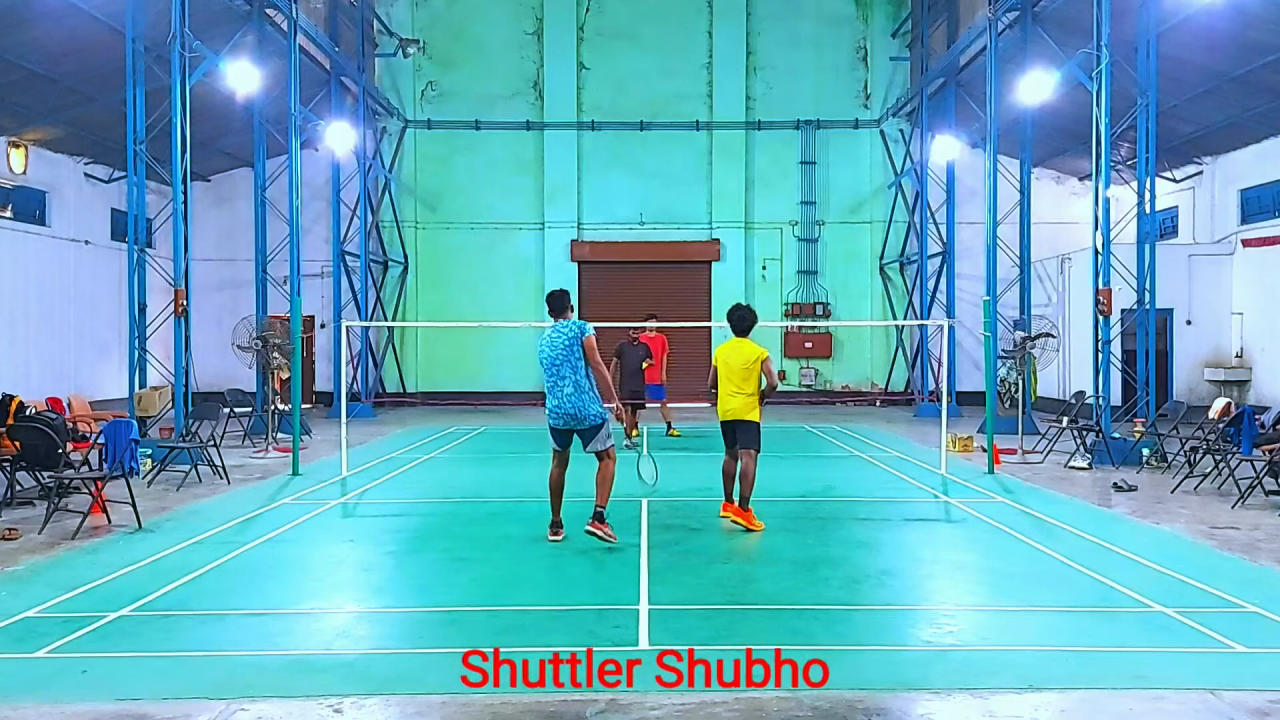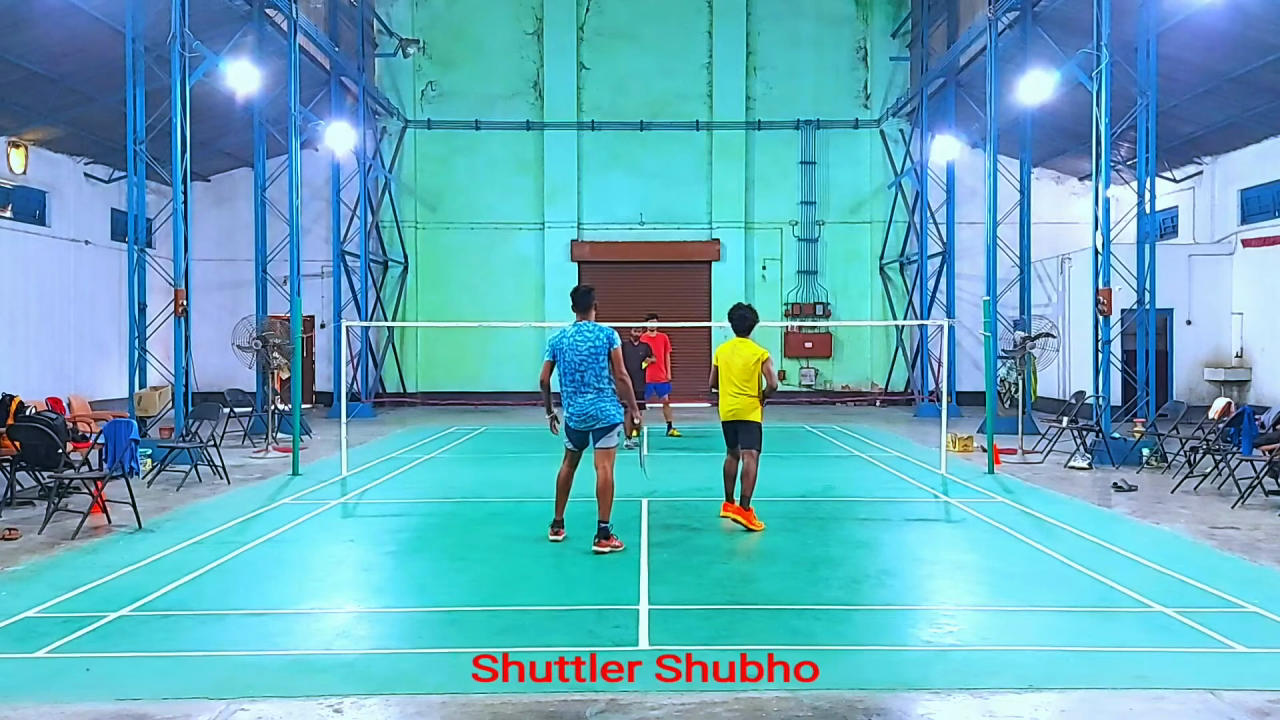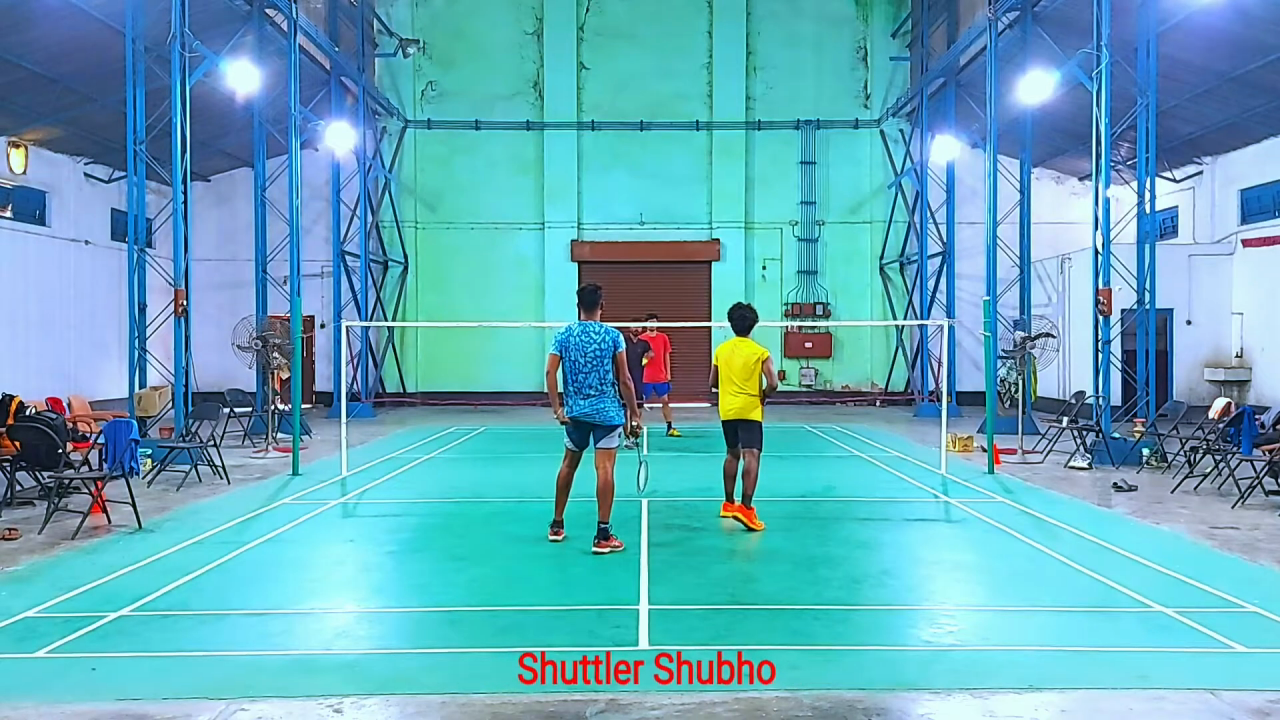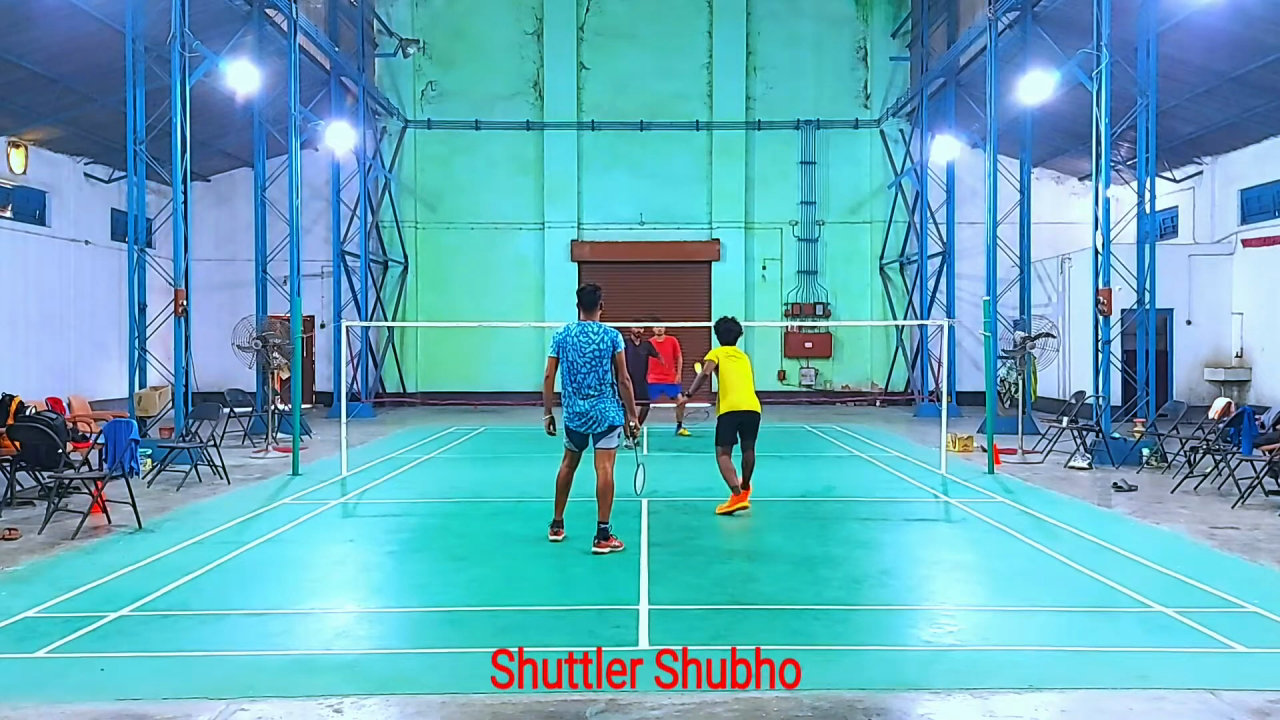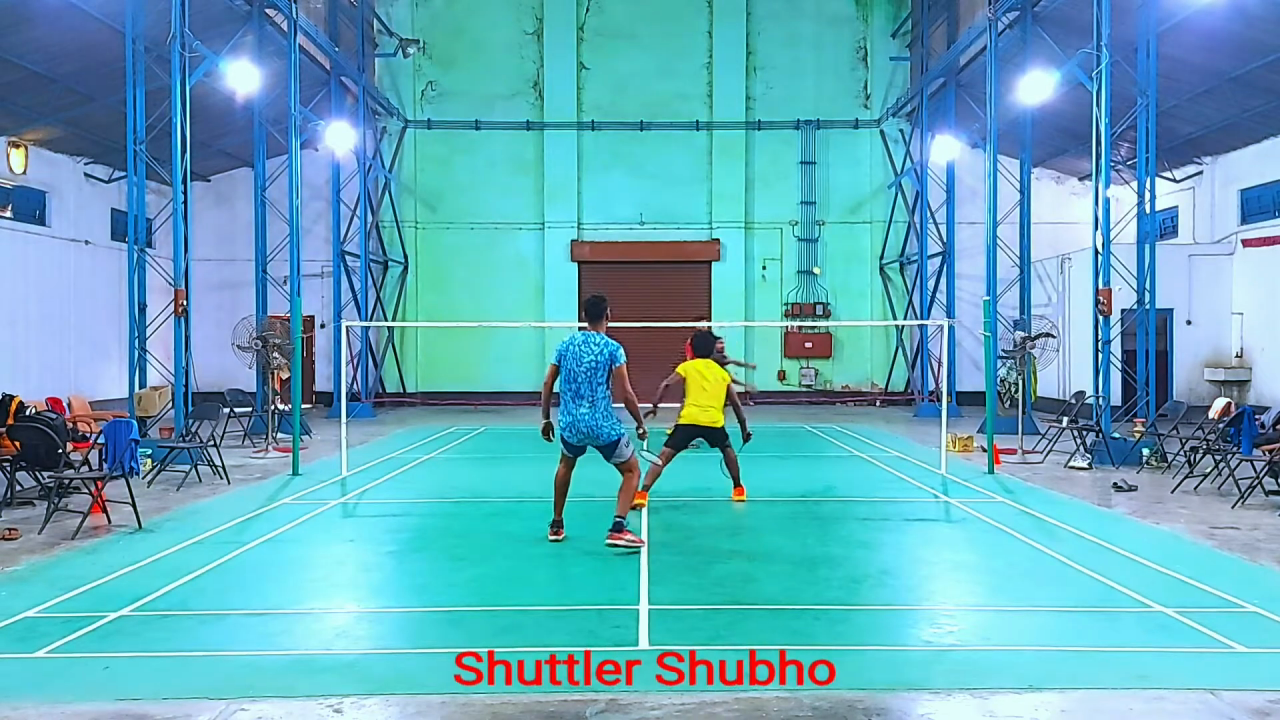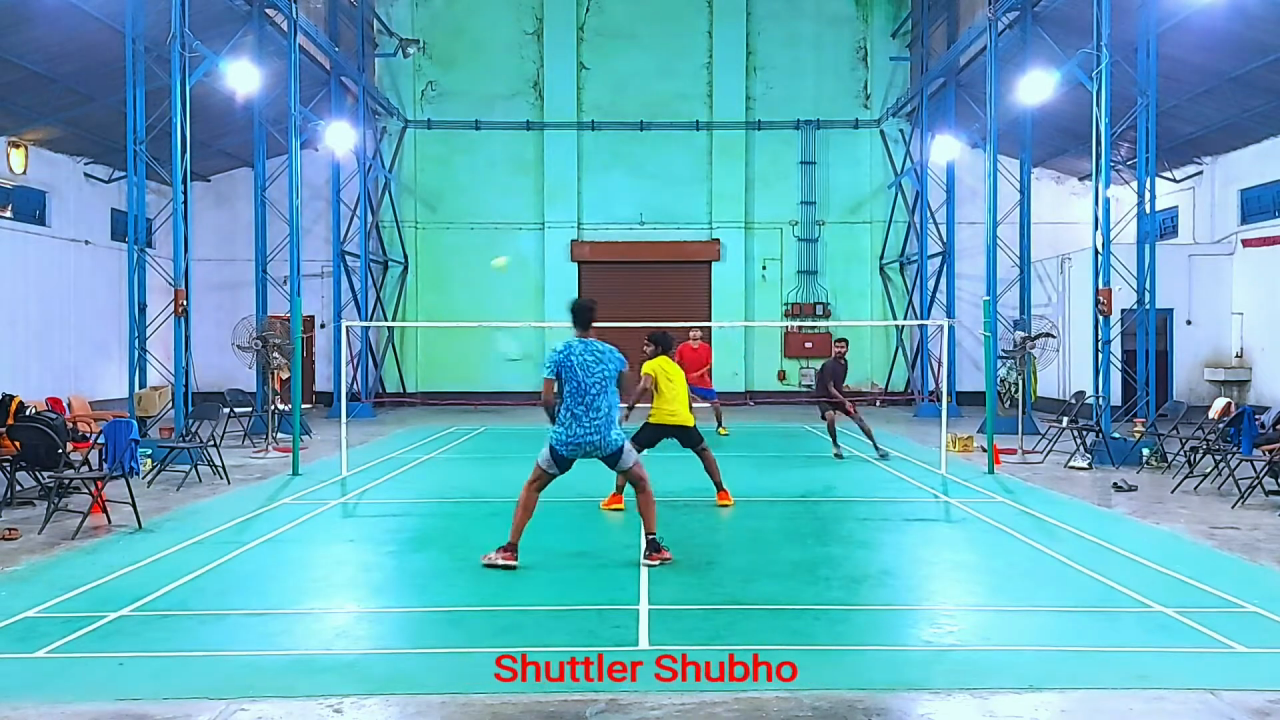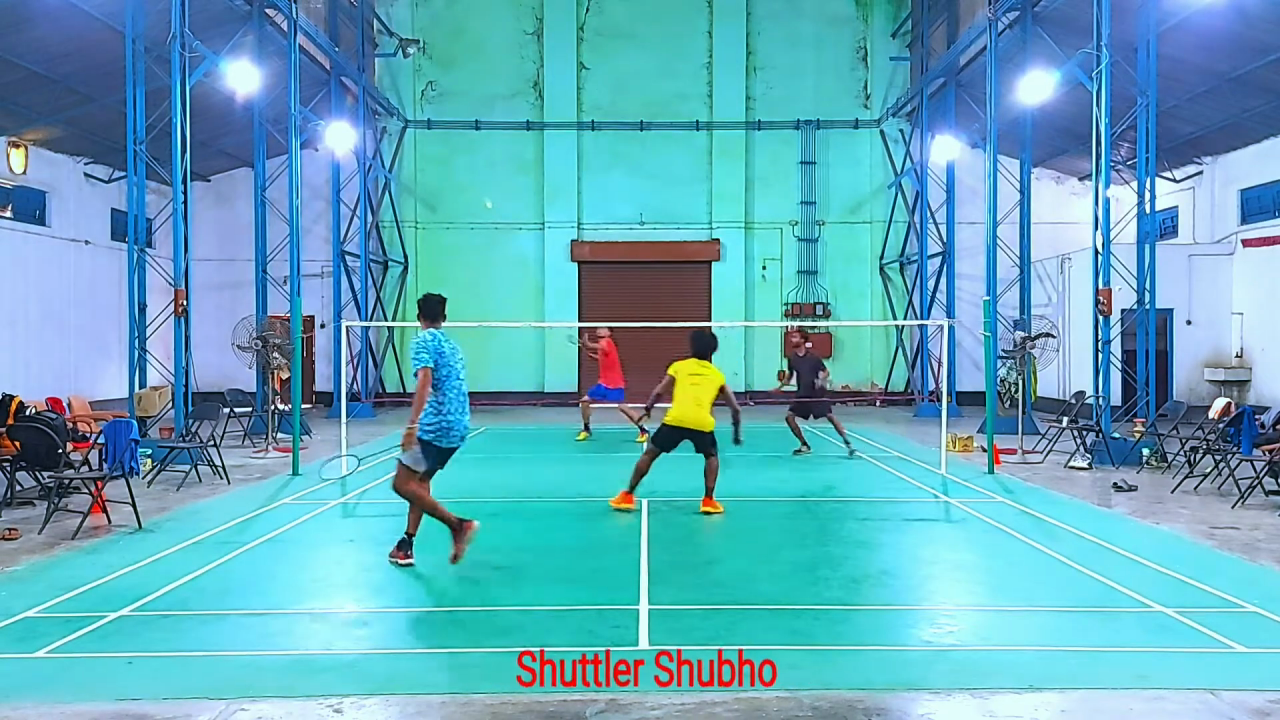
dt=0.7s
person 1, frame 1
left shoulder: (543, 341)
right shoulder: (582, 328)
right elbow: (596, 364)
right wrist: (614, 400)
left hip: (556, 412)
right hip: (588, 408)
left knee: (559, 465)
right knee: (608, 459)
left ankle: (555, 525)
right ankle: (598, 516)
person 1, frame 2
left shoulder: (558, 339)
right shoulder: (608, 335)
left elbow: (544, 380)
right elbow: (621, 376)
left wrist: (550, 412)
right wrist: (634, 409)
left hip: (574, 413)
right hip: (606, 411)
left knee: (568, 465)
right knee: (604, 469)
left ankle: (557, 525)
right ankle: (603, 535)
person 1, frame 3
left shoulder: (563, 335)
right shoulder: (613, 336)
left elbow: (550, 373)
right elbow: (624, 380)
left wrist: (557, 409)
right wrist: (633, 414)
left hip: (575, 413)
right hip: (607, 412)
left knee: (568, 465)
right knee: (604, 469)
left ankle: (556, 525)
right ankle: (603, 535)
person 1, frame 4
left shoulder: (561, 335)
right shoulder: (612, 336)
left elbow: (549, 377)
right elbow: (623, 380)
left wrist: (548, 413)
right wrist: (632, 415)
left hip: (573, 413)
right hip: (606, 412)
left knee: (568, 465)
right knee: (604, 469)
left ankle: (557, 525)
right ankle: (603, 535)
person 1, frame 5
left shoulder: (566, 344)
right shoulder: (612, 349)
left elbow: (547, 385)
right elbow: (626, 393)
left wrist: (545, 419)
right wrist: (640, 423)
left hip: (570, 424)
right hip: (603, 425)
left knee: (565, 468)
right knee: (631, 472)
left ankle: (556, 525)
right ankle: (618, 527)
person 1, frame 6
left shoulder: (558, 353)
right shoulder: (612, 354)
left elbow: (547, 398)
right elbow: (622, 388)
left wrist: (557, 422)
left hip: (567, 437)
right hip: (607, 436)
left knee: (532, 486)
right knee: (642, 483)
left ankle: (510, 550)
right ankle: (652, 547)
person 1, frame 7
left shoulder: (424, 342)
right shoulder: (452, 346)
left elbow: (424, 384)
left wrist: (412, 426)
left hip: (435, 426)
right hip: (458, 428)
left knee: (405, 485)
right knee: (419, 483)
left ankle: (460, 525)
right ankle: (407, 544)
person 2, frame 1
left shoulder: (720, 351)
right shoulder: (759, 353)
left elbow: (711, 384)
right elbow: (772, 383)
right wrist: (762, 397)
left hip: (725, 411)
right hip: (747, 411)
left knee: (731, 455)
right knee: (748, 457)
left ankle: (728, 504)
right ankle: (743, 510)
person 2, frame 2
left shoulder: (721, 350)
right shoulder: (760, 353)
left elbow: (713, 383)
right elbow: (772, 385)
right wrist: (762, 397)
left hip: (727, 411)
right hip: (749, 412)
left knee: (732, 454)
right knee: (750, 457)
left ankle: (729, 504)
right ankle: (744, 509)
person 2, frame 3
left shoulder: (721, 350)
right shoulder: (760, 352)
left elbow: (713, 383)
right elbow: (773, 384)
right wrist: (762, 396)
left hip: (727, 411)
right hip: (749, 411)
left knee: (732, 454)
right knee: (751, 456)
left ankle: (729, 504)
right ankle: (746, 508)
person 2, frame 4
left shoulder: (716, 353)
right shoulder: (745, 358)
left elbow: (705, 373)
left wrist: (688, 395)
left hip: (730, 409)
right hip: (752, 407)
left knee: (723, 454)
right knee: (748, 449)
left ankle: (737, 495)
right ankle: (744, 490)
person 2, frame 5
left shoulder: (688, 366)
right shoulder: (722, 374)
left elbow: (667, 384)
right elbow: (737, 405)
left wrist: (654, 406)
right wrist: (744, 429)
left hip: (688, 421)
right hip: (714, 423)
left knee: (664, 456)
right knee: (727, 450)
left ankle: (642, 494)
right ankle: (737, 489)
person 2, frame 6
left shoulder: (650, 365)
right shoulder: (678, 368)
left elbow: (644, 387)
left wrist: (629, 407)
left hip: (659, 420)
right hip: (684, 420)
right knee: (704, 452)
left ankle: (617, 497)
right ankle: (722, 493)
person 2, frame 7
left shoulder: (679, 366)
right shoulder: (718, 376)
left elbow: (658, 391)
right elbow: (736, 408)
left wrist: (646, 411)
right wrist: (736, 432)
left hip: (675, 422)
right hip: (702, 425)
left knee: (649, 455)
right knee: (711, 456)
left ankle: (628, 495)
right ankle: (708, 500)
